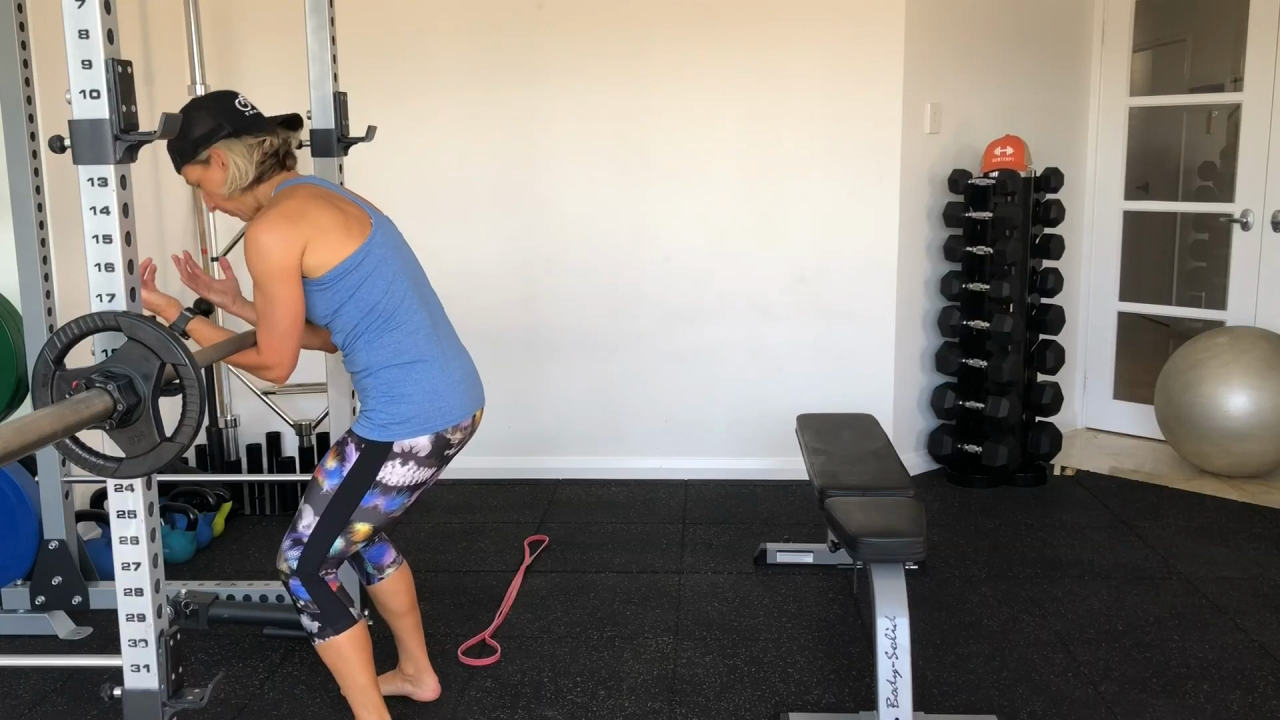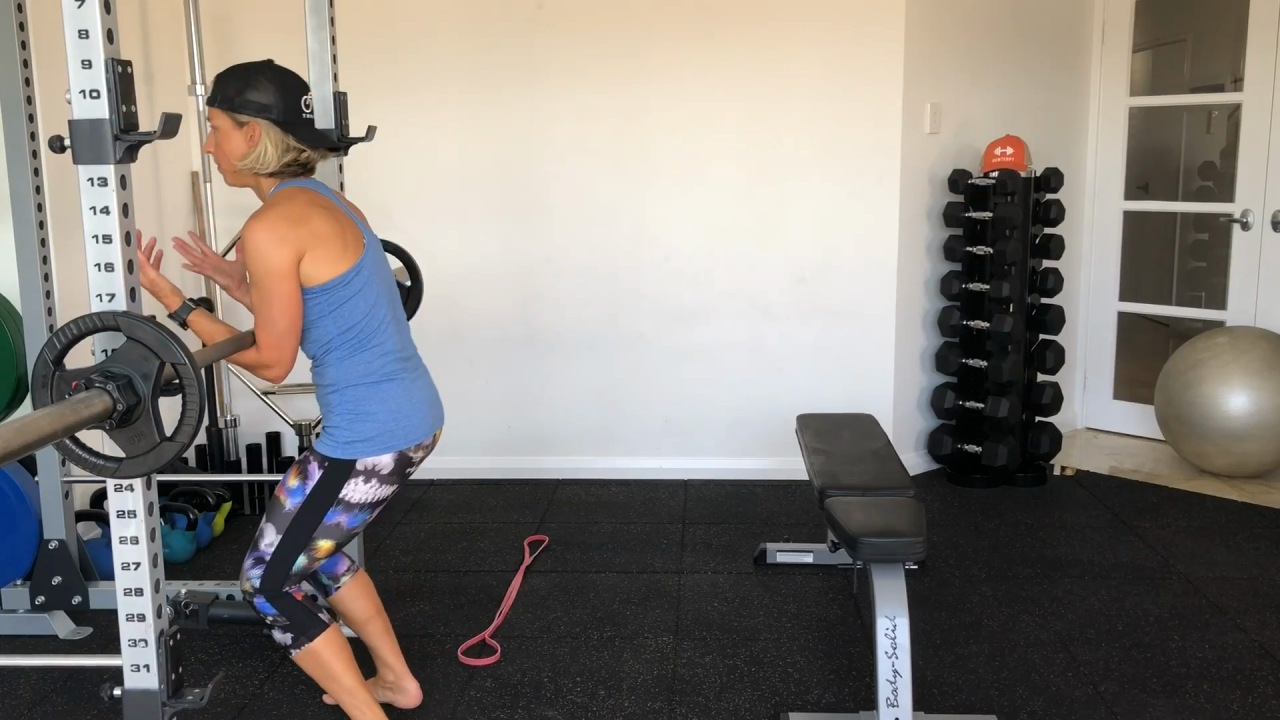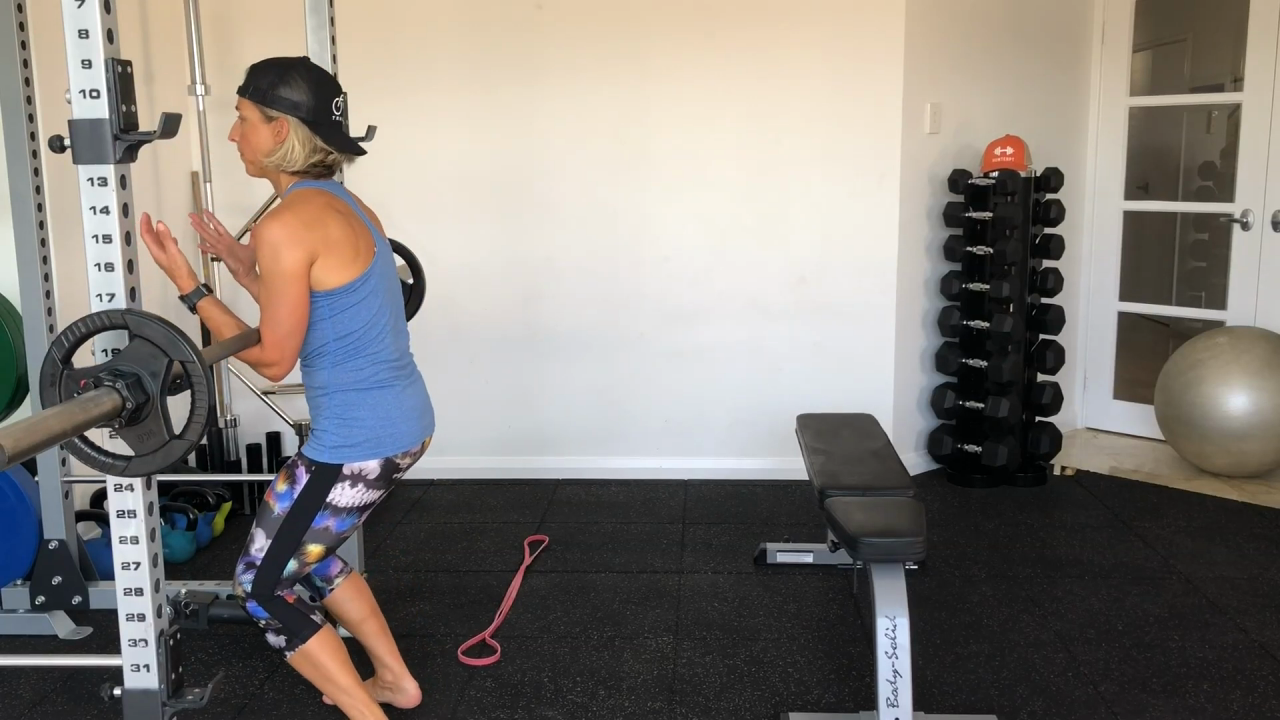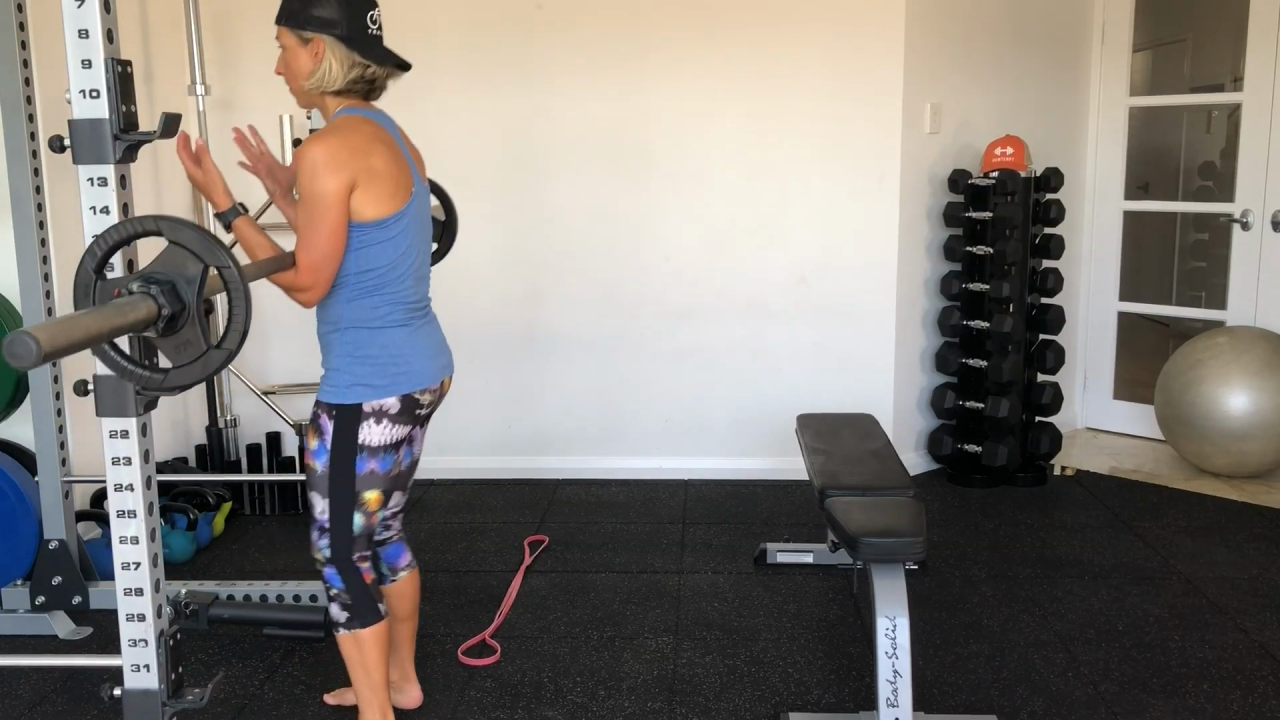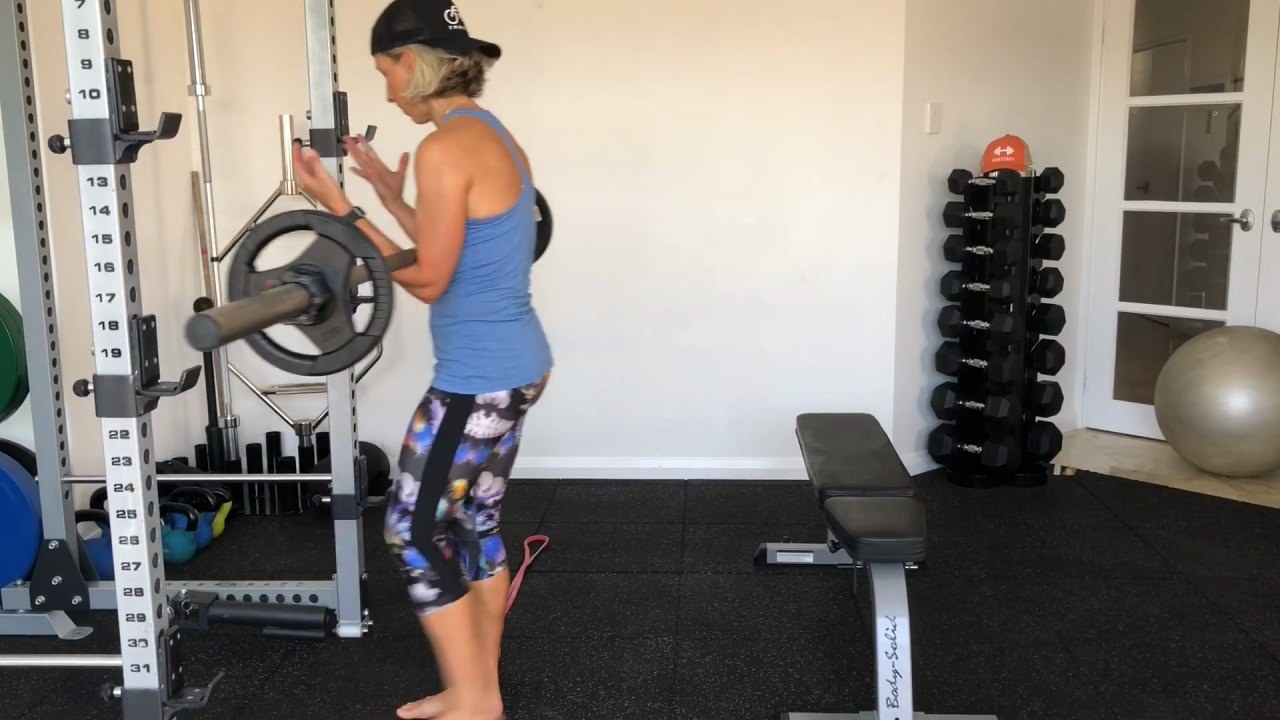
dt=0.7s
person 1, frame 1
left shoulder: (274, 226)
right shoulder: (324, 199)
left elbow: (275, 363)
left wrist: (173, 315)
right wrist: (237, 303)
left hip: (409, 420)
right hip: (452, 399)
left knee: (304, 564)
right knee: (354, 530)
person 1, frame 2
left shoulder: (272, 226)
right shoulder: (324, 204)
left elbow: (272, 361)
left wrist: (172, 301)
right wrist: (237, 284)
left hip: (369, 437)
right hip: (410, 417)
left knee: (268, 581)
right knee: (311, 547)
person 1, frame 3
left shoulder: (287, 225)
right shoulder: (342, 205)
left elbow: (274, 358)
left wrist: (187, 284)
right wrist: (246, 271)
left hip: (358, 440)
right hip: (401, 421)
left knee: (261, 585)
right knee: (300, 550)
person 1, frame 4
left shoulder: (329, 150)
right shoulder: (388, 137)
left elbow: (309, 285)
left wrist: (223, 204)
right wrist: (284, 195)
left hip: (369, 385)
right hip: (420, 370)
left knee: (341, 555)
right knee: (379, 532)
person 1, frame 5
left shoulder: (445, 148)
right shoulder: (492, 136)
left elbow: (429, 279)
left wrist: (339, 208)
right wrist: (390, 198)
left hip: (480, 377)
right hip: (512, 362)
left knee: (412, 533)
right knee: (472, 526)
